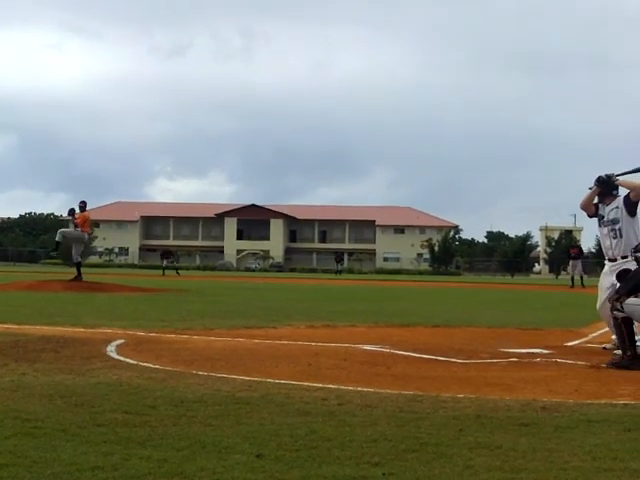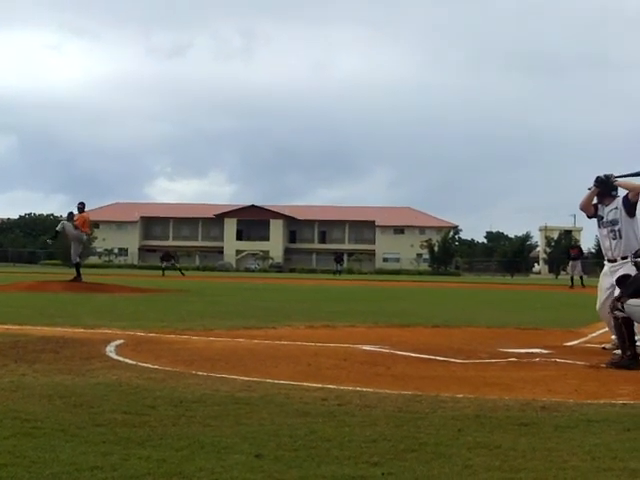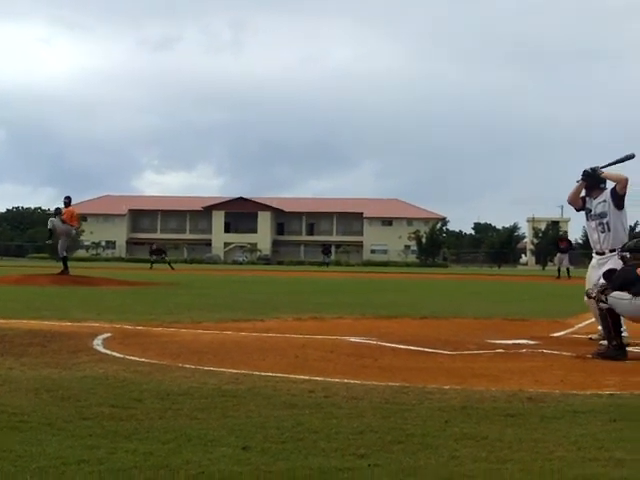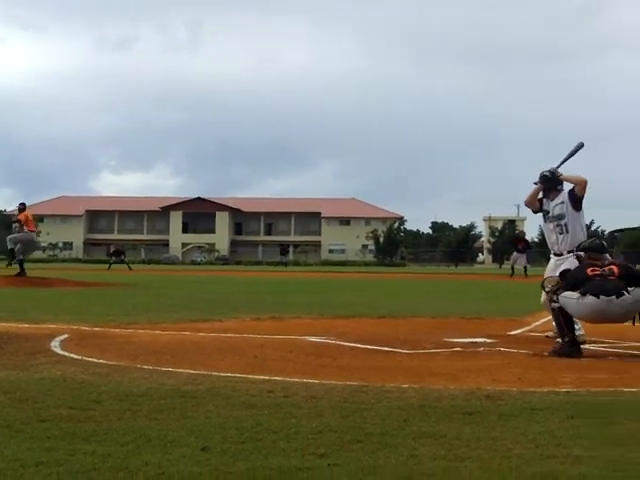
dt=0.2s
person 1, frame 1
left shoulder: (625, 202)
right shoulder: (600, 208)
right elbow: (584, 206)
left wrist: (616, 181)
right wrist: (597, 186)
right hip: (610, 264)
right knee: (603, 306)
right ankle: (619, 338)
person 1, frame 2
left shoulder: (624, 203)
right shoulder: (599, 209)
right elbow: (583, 206)
left wrist: (614, 181)
right wrist: (596, 186)
right hip: (610, 265)
right knee: (603, 306)
right ankle: (619, 338)
person 1, frame 3
left shoulder: (612, 196)
right shoulder: (587, 201)
left elbow: (624, 179)
right elbow: (571, 200)
left wrist: (601, 173)
right wrist: (583, 180)
left hip: (616, 255)
right hip: (598, 257)
right knee: (591, 298)
left ankle: (620, 334)
person 1, frame 4
left shoulder: (569, 197)
right shoulder: (544, 202)
left elbow: (582, 181)
right elbow: (528, 203)
left wrist: (560, 175)
right wrist: (542, 183)
left hip: (574, 256)
right hip: (556, 258)
right knee: (547, 298)
left ankle: (576, 332)
